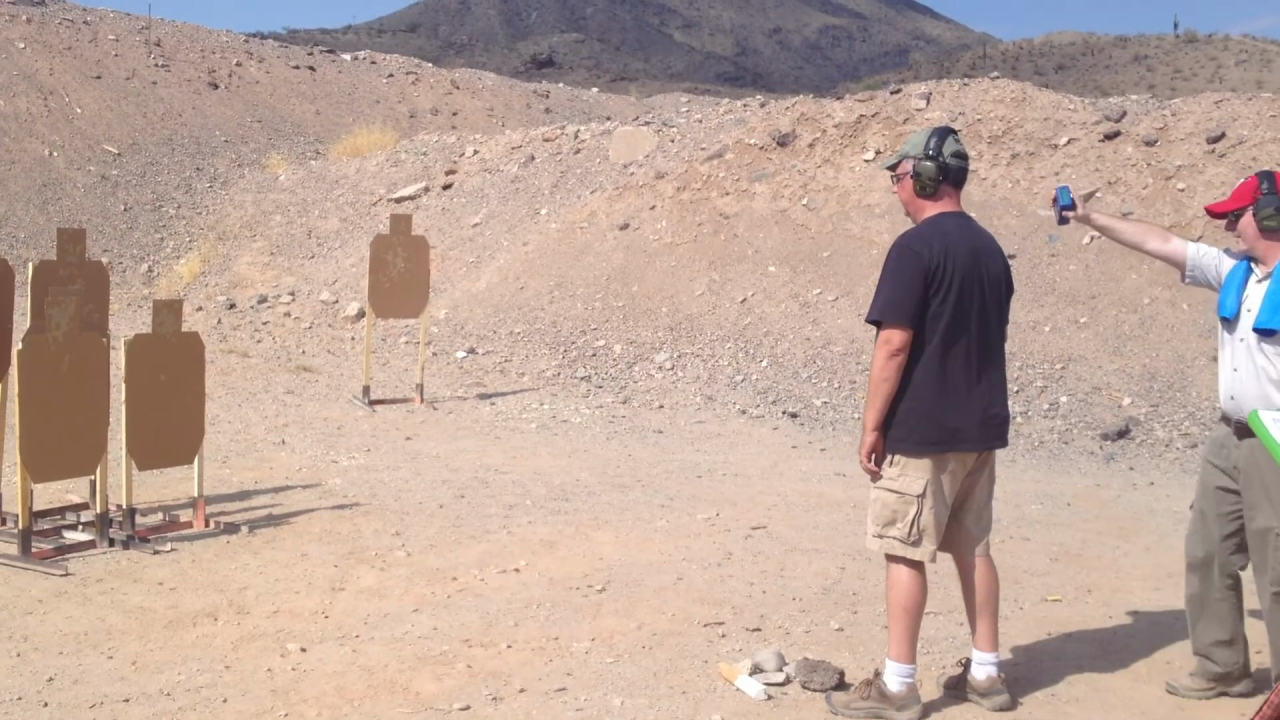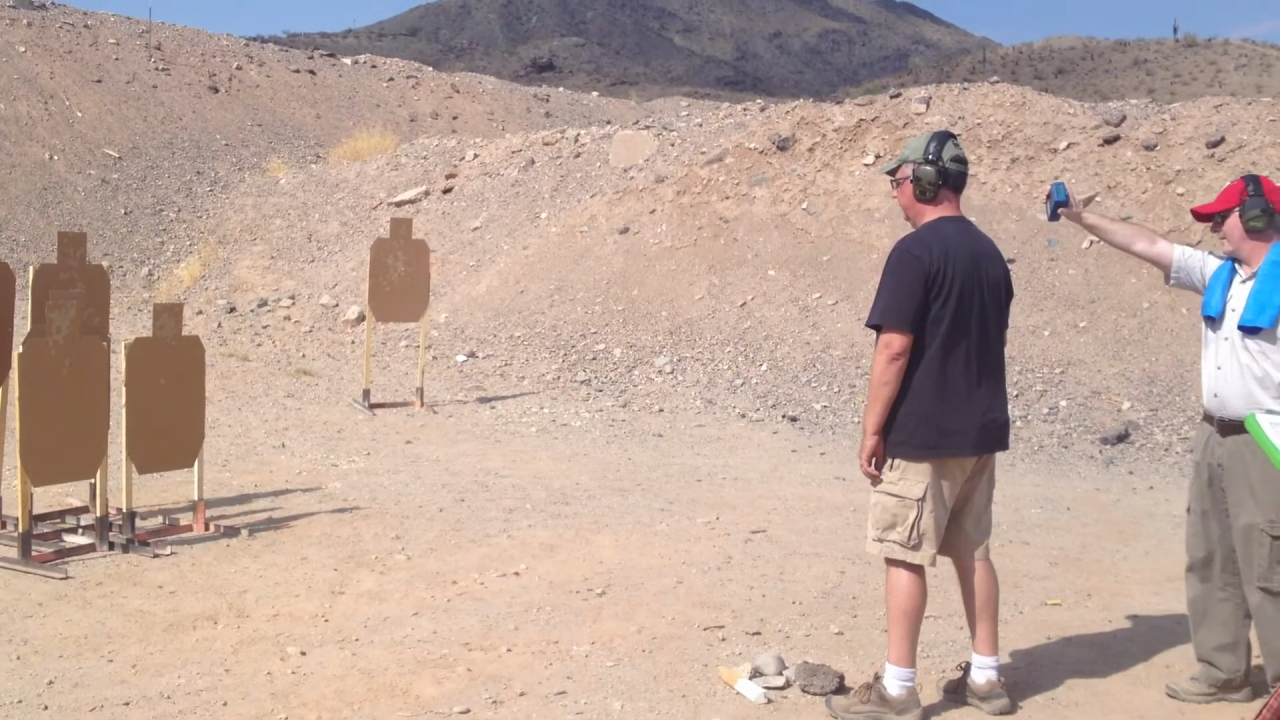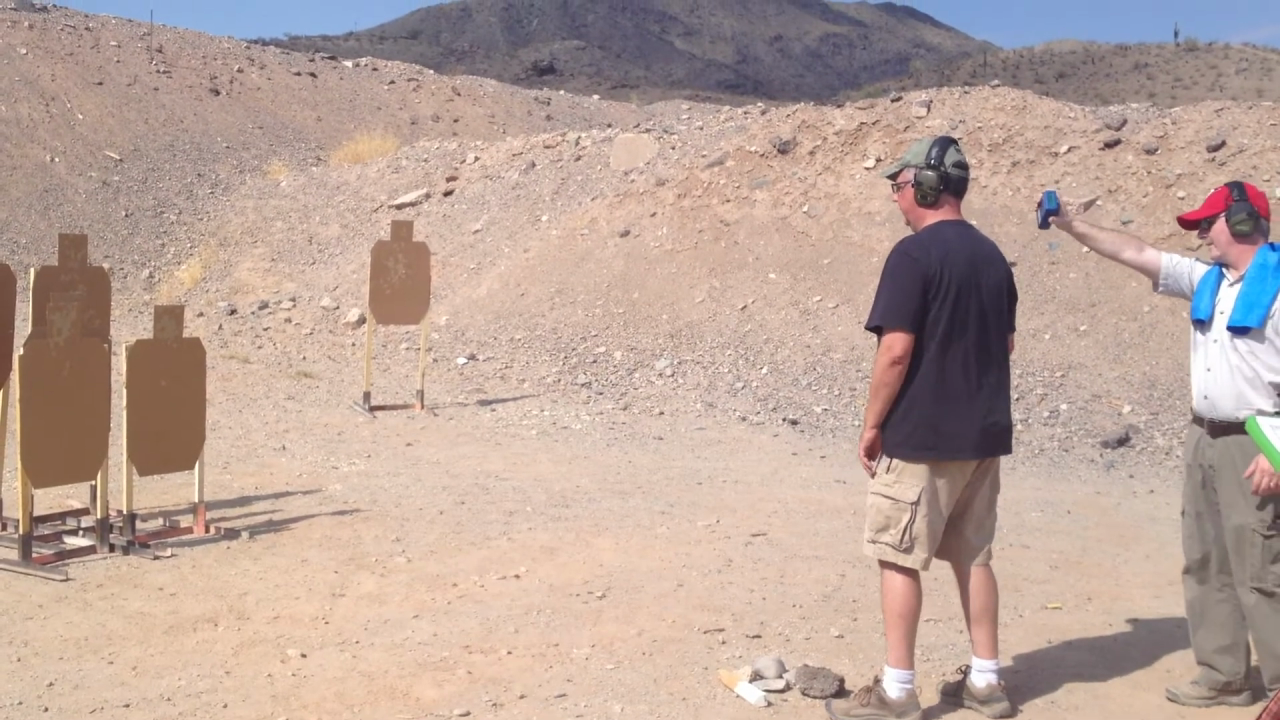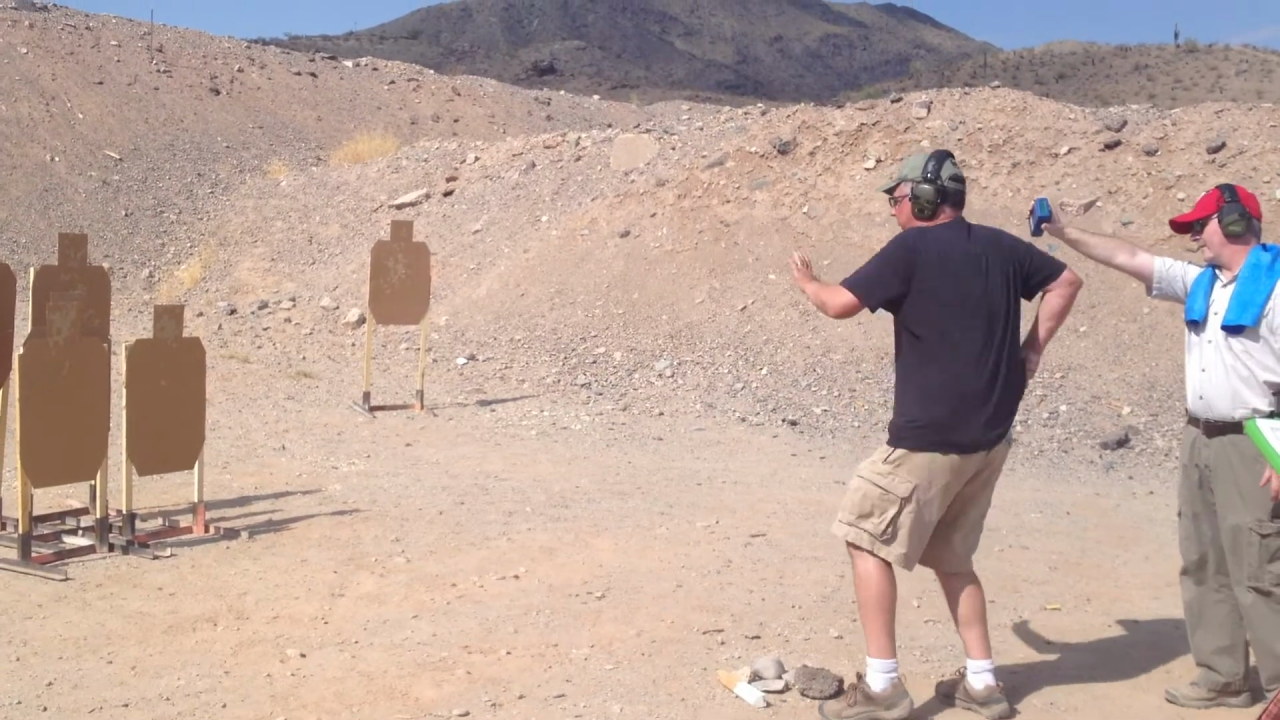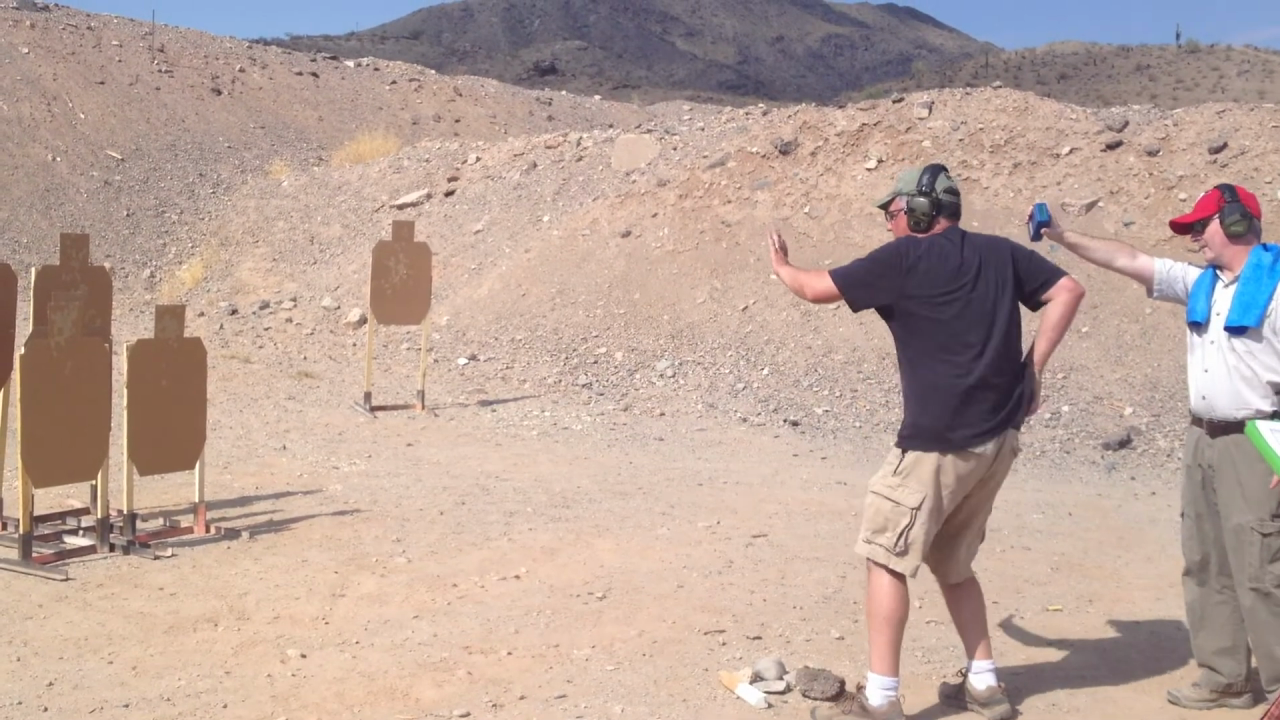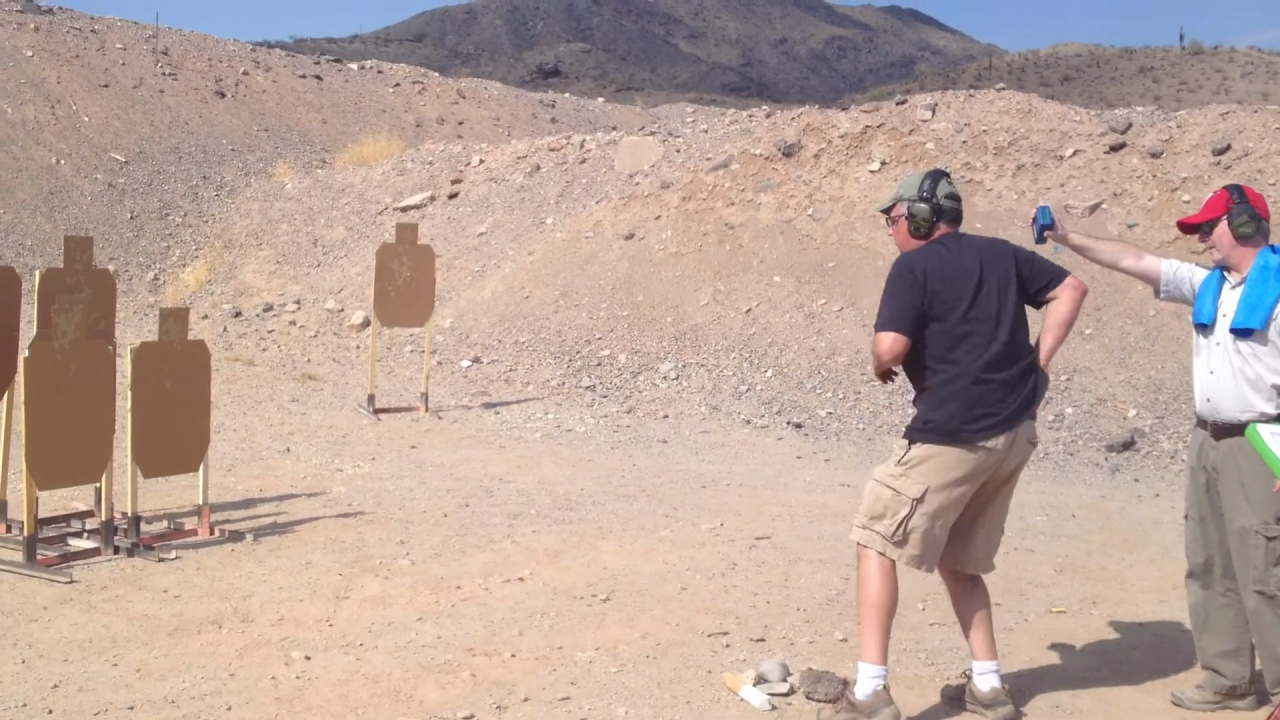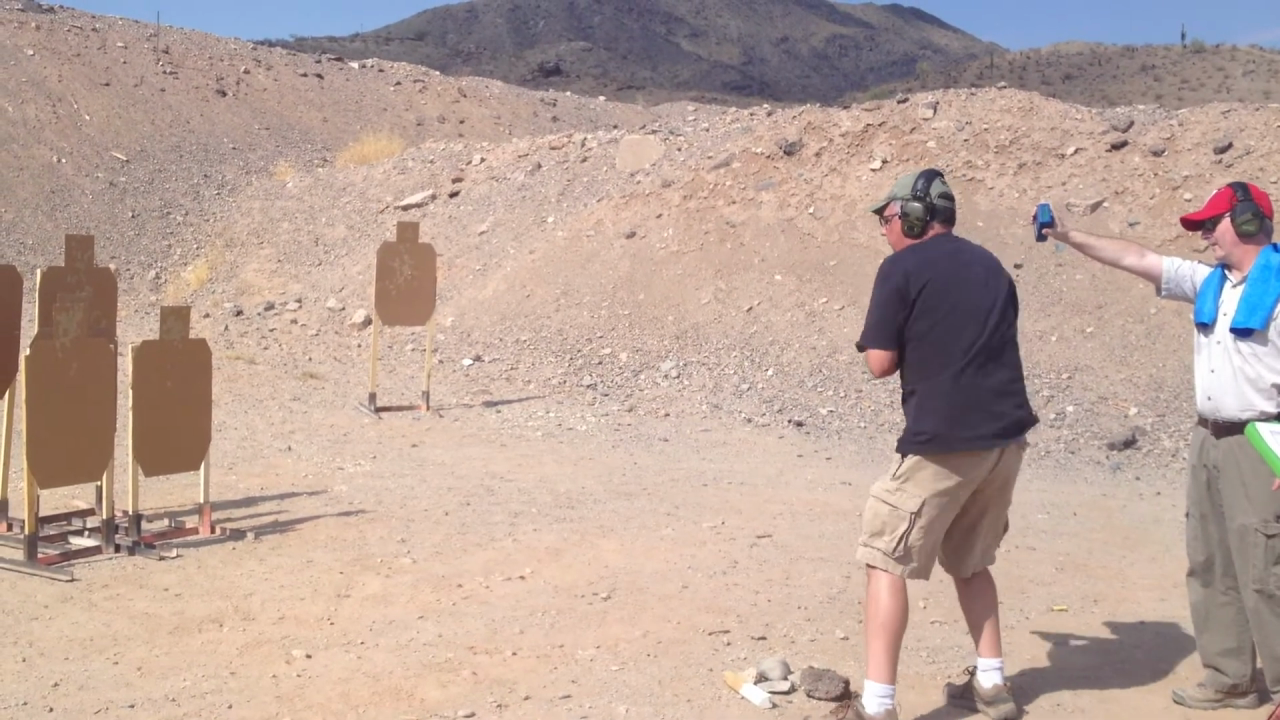
dt=0.3s
person 1, frame 1
left shoulder: (916, 246)
right shoulder: (989, 247)
left elbow: (894, 344)
left wrist: (871, 426)
left hip: (920, 431)
right hip: (979, 427)
left knee: (905, 552)
right knee: (971, 547)
person 1, frame 2
left shoulder: (916, 251)
right shoulder: (989, 252)
left elbow: (894, 349)
left wrist: (872, 430)
left hip: (920, 434)
right hip: (979, 431)
left knee: (905, 556)
right knee: (972, 550)
person 1, frame 3
left shoulder: (914, 253)
right shoulder: (990, 254)
left elbow: (896, 350)
right elbow: (1005, 344)
left wrist: (872, 423)
left hip: (921, 436)
right hip: (984, 434)
left knee: (897, 559)
right knee: (972, 556)
person 1, frame 4
left shoulder: (912, 248)
right shoulder: (999, 246)
left elbow: (840, 303)
right elbow: (1065, 282)
left wrist: (805, 281)
right wrist: (1030, 352)
left hip: (928, 434)
right hip: (988, 434)
left knee: (866, 541)
right knee: (951, 558)
person 1, frame 5
left shoulder: (905, 258)
right shoulder: (1000, 252)
left elbow: (819, 288)
right elbow: (1069, 291)
left wrist: (781, 266)
right wrist: (1034, 366)
left hip: (938, 440)
right hip: (998, 438)
left knee: (886, 559)
right knee: (951, 563)
person 1, frame 6
left shoulder: (914, 266)
right shoulder: (1001, 254)
left elbow: (889, 348)
right elbow: (1072, 290)
left wrist: (880, 367)
right wrist: (1036, 363)
left hip: (949, 434)
right hip: (1013, 434)
left knee: (877, 545)
right knee: (961, 560)
person 1, frame 7
left shoulder: (903, 267)
right shoulder: (985, 264)
left elbow: (880, 362)
left wrist: (877, 343)
left hip: (944, 441)
right hip: (1004, 436)
left knee: (889, 564)
right knee: (967, 561)
person 2, frame 1
right shoulder: (1232, 271)
right elbow: (1163, 243)
right wrist: (1091, 218)
right hip: (1229, 440)
right knee: (1207, 559)
right ankle: (1222, 669)
person 2, frame 2
right shoulder: (1217, 273)
right elbow: (1147, 244)
right wrist: (1082, 217)
right hip: (1214, 438)
right knee: (1209, 562)
right ankle: (1224, 673)
person 2, frame 3
right shoulder: (1204, 280)
right elbow: (1137, 253)
right wrist: (1072, 226)
right hip: (1204, 440)
right knee: (1205, 565)
right ankle: (1223, 676)
person 2, frame 4
right shoulder: (1198, 282)
right elbow: (1130, 258)
right wrist: (1064, 233)
right hip: (1200, 440)
right knee: (1203, 565)
right ankle: (1221, 676)
person 2, frame 5
right shoulder: (1199, 283)
right elbow: (1131, 261)
right wrist: (1063, 238)
right hip: (1203, 439)
right knee: (1206, 566)
right ankle: (1223, 677)
person 2, frame 6
right shoulder: (1206, 284)
right elbow: (1137, 261)
right wrist: (1068, 240)
right hip: (1207, 441)
right knee: (1208, 567)
right ankle: (1227, 679)
person 2, frame 7
right shoulder: (1207, 282)
right elbow: (1138, 259)
right wrist: (1069, 237)
right hip: (1208, 440)
right knee: (1210, 566)
right ankle: (1229, 678)
